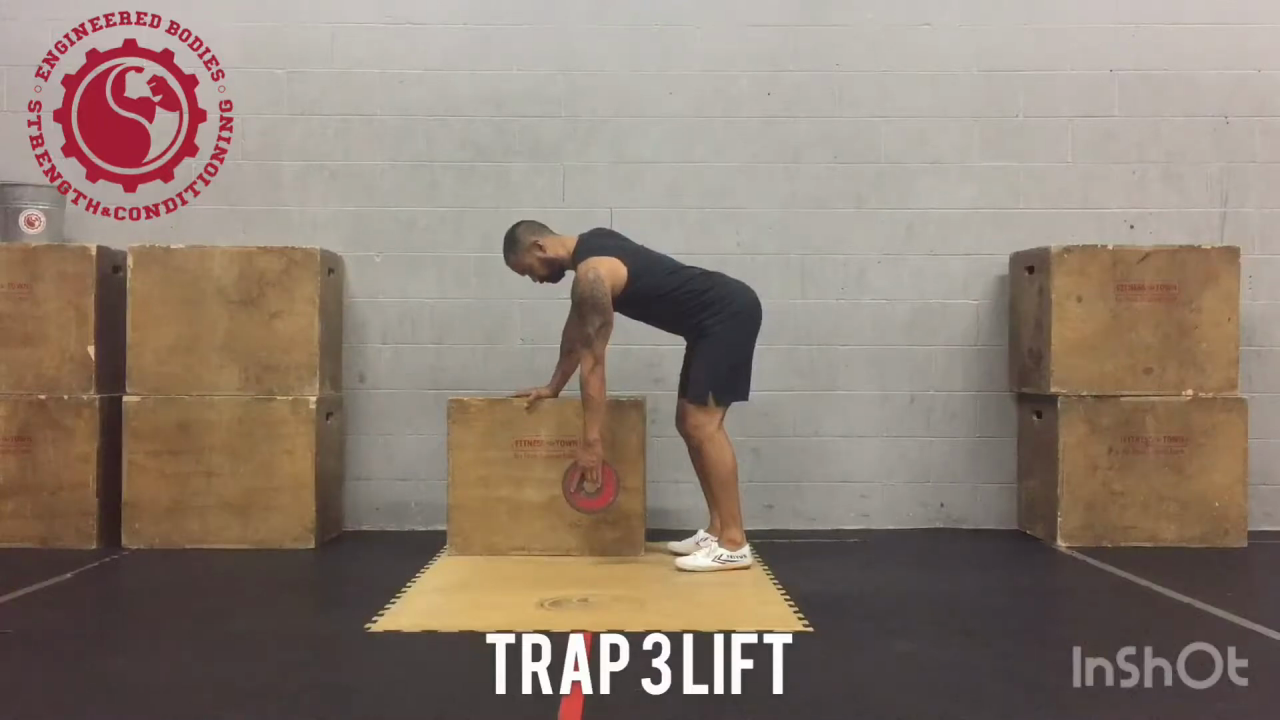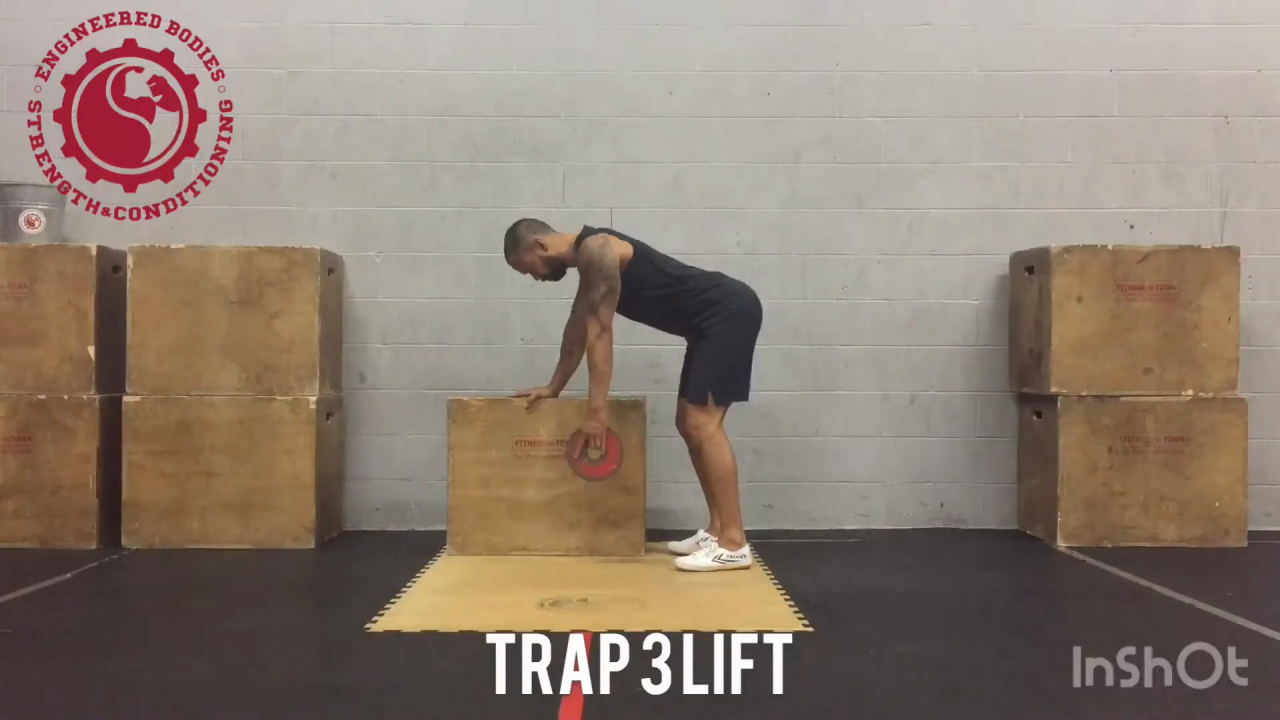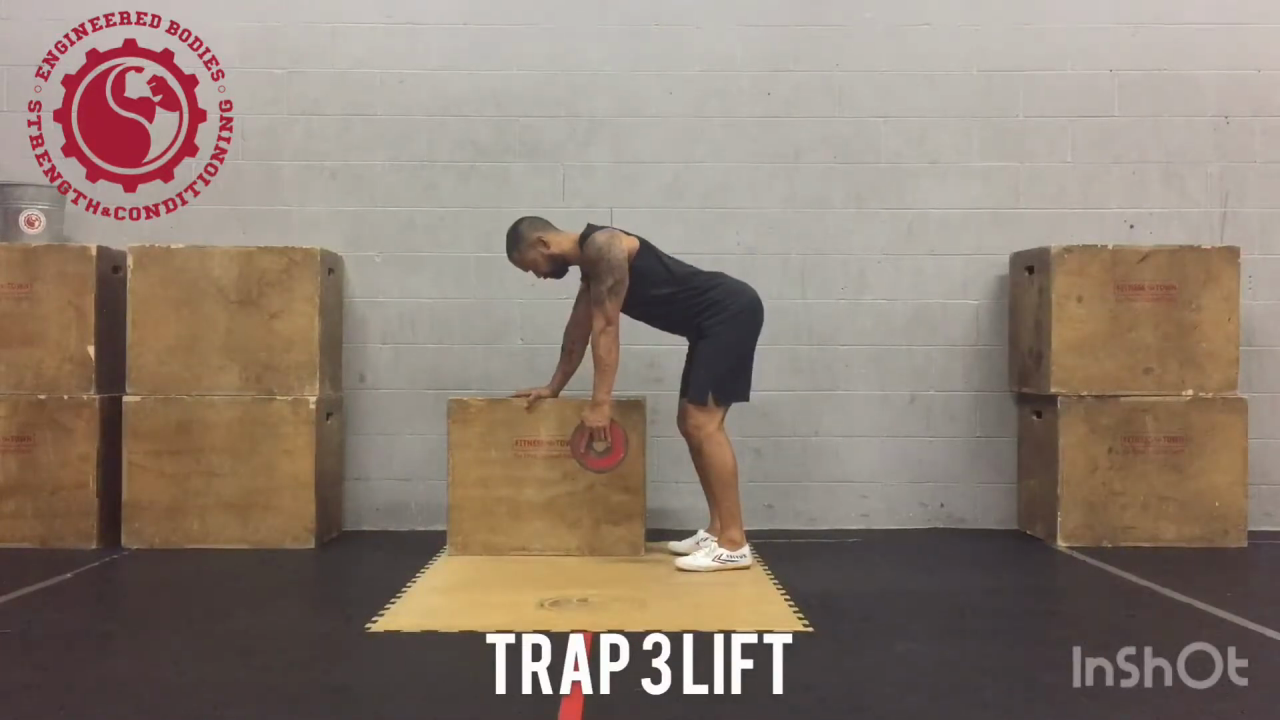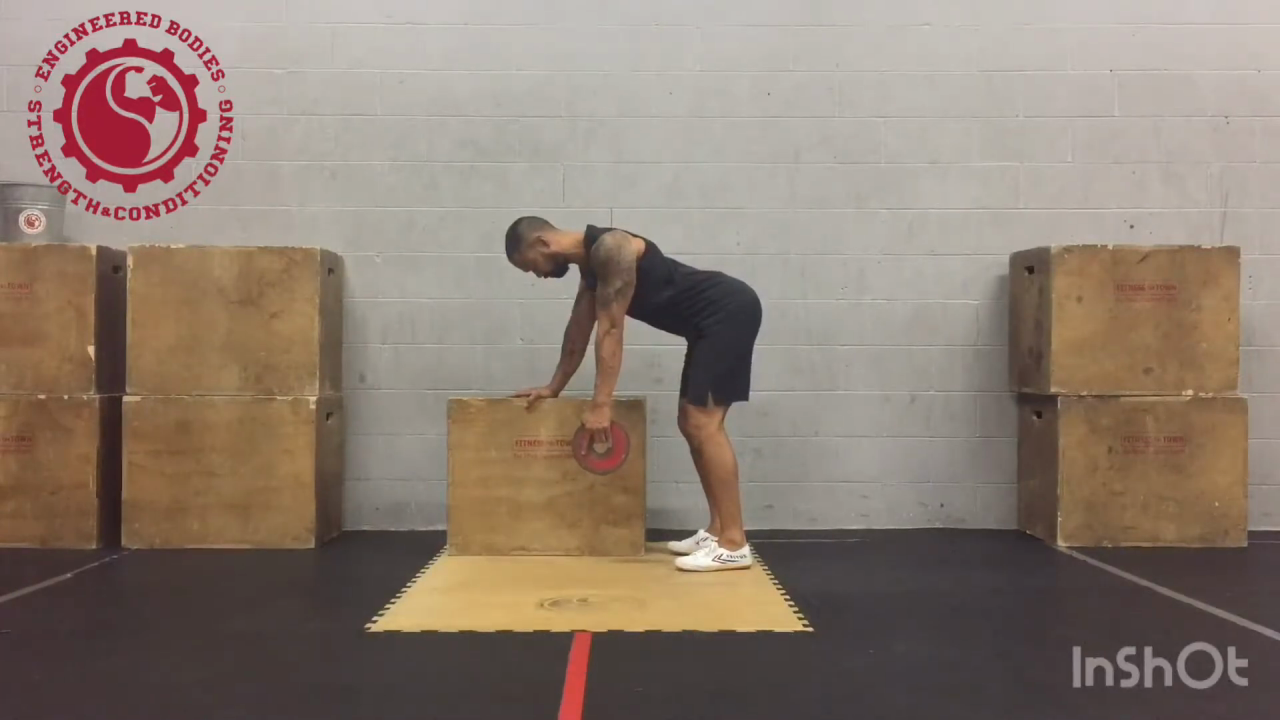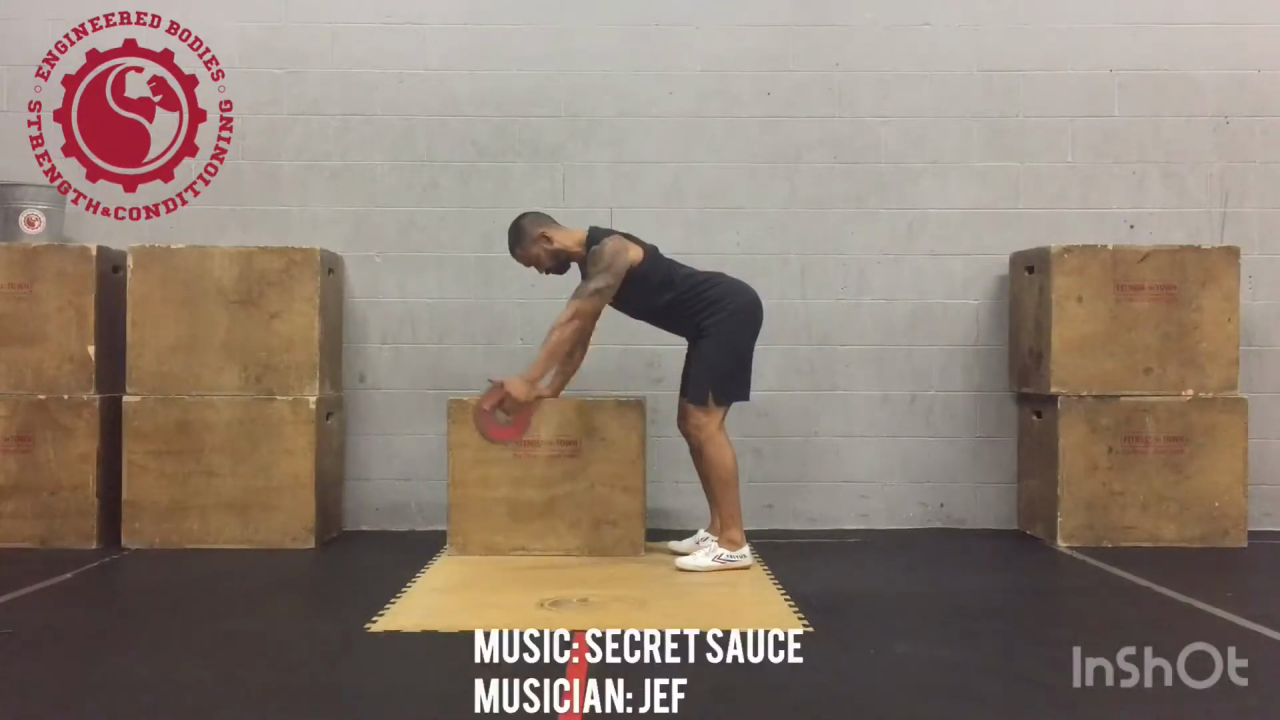
dt=1s
person 1, frame 1
left shoulder: (591, 274)
right shoulder: (591, 247)
left elbow: (592, 361)
right elbow: (576, 331)
left wrist: (591, 440)
right wrist: (553, 387)
left hip: (729, 312)
right hip: (714, 316)
left knee: (702, 424)
right knee: (690, 423)
left ankle: (733, 544)
right ankle: (716, 530)
person 1, frame 2
left shoulder: (595, 251)
right shoulder: (589, 256)
left elbow: (600, 333)
right elbow: (578, 331)
left wrist: (596, 409)
right wrist: (553, 387)
left hip: (729, 311)
right hip: (712, 319)
left knee: (702, 424)
right knee: (691, 424)
left ankle: (733, 544)
right ankle: (717, 530)
person 1, frame 3
left shoulder: (602, 247)
right shoulder: (591, 265)
left elbow: (606, 327)
right elbow: (578, 332)
left wrist: (600, 402)
right wrist: (553, 388)
left hip: (731, 311)
right hip: (712, 321)
left knee: (703, 425)
right knee: (692, 424)
left ankle: (734, 544)
right ankle: (718, 531)
person 1, frame 4
left shoulder: (609, 248)
right shoulder: (590, 264)
left elbow: (610, 330)
right elbow: (579, 332)
left wrist: (600, 404)
right wrist: (554, 387)
left hip: (729, 311)
right hip: (709, 321)
left knee: (703, 424)
right knee: (693, 423)
left ankle: (734, 544)
right ankle: (717, 530)
person 1, frame 5
left shoulder: (608, 251)
right shoulder: (592, 260)
left elbow: (573, 321)
right elbow: (580, 330)
left wrist: (528, 381)
right wrist: (553, 388)
left hip: (731, 310)
right hip: (713, 319)
left knee: (703, 424)
right knee: (693, 424)
left ankle: (733, 544)
right ankle: (718, 530)
